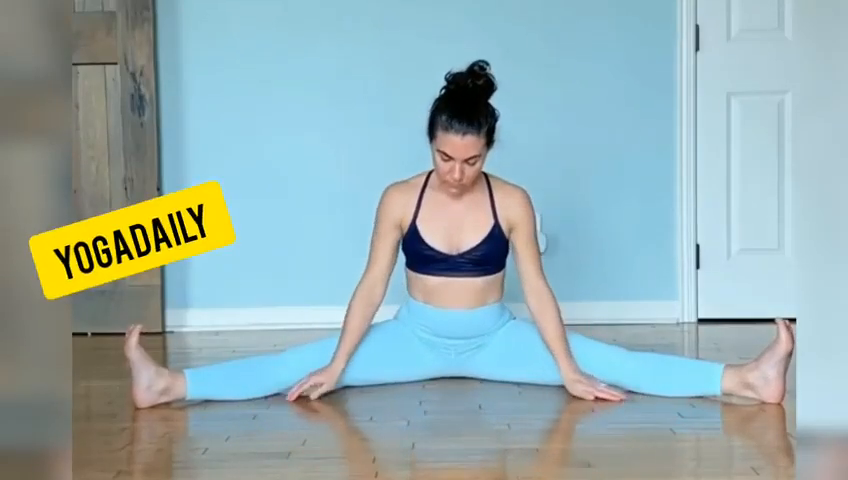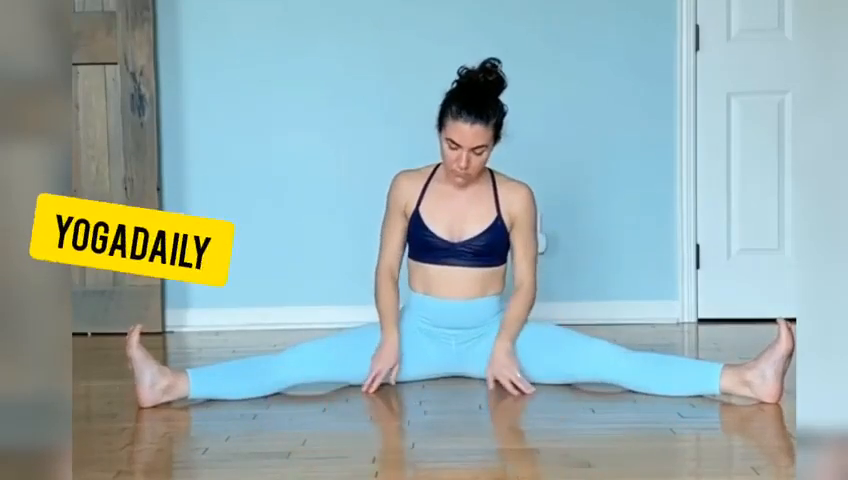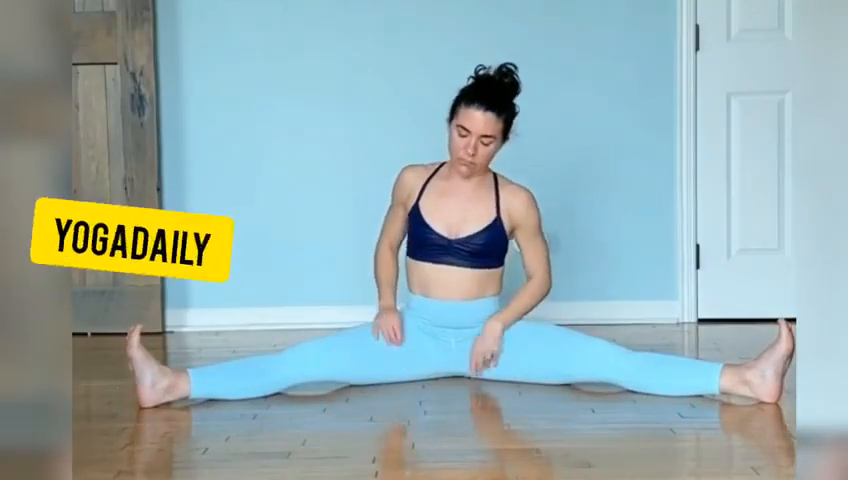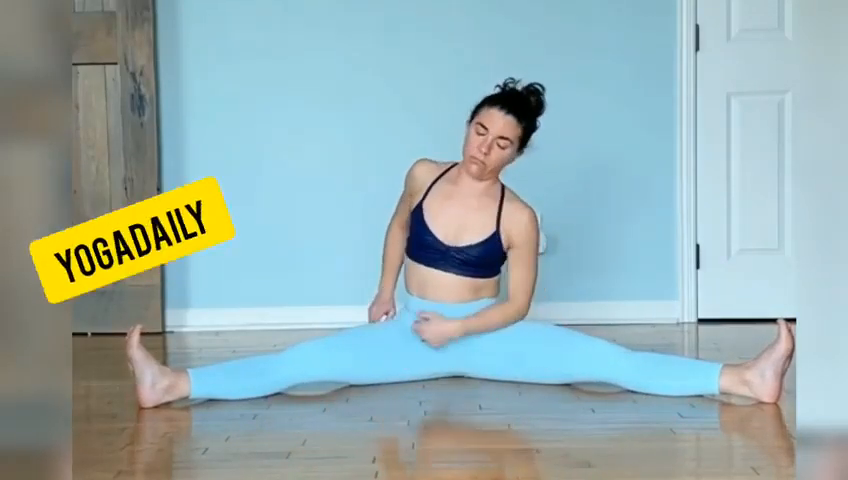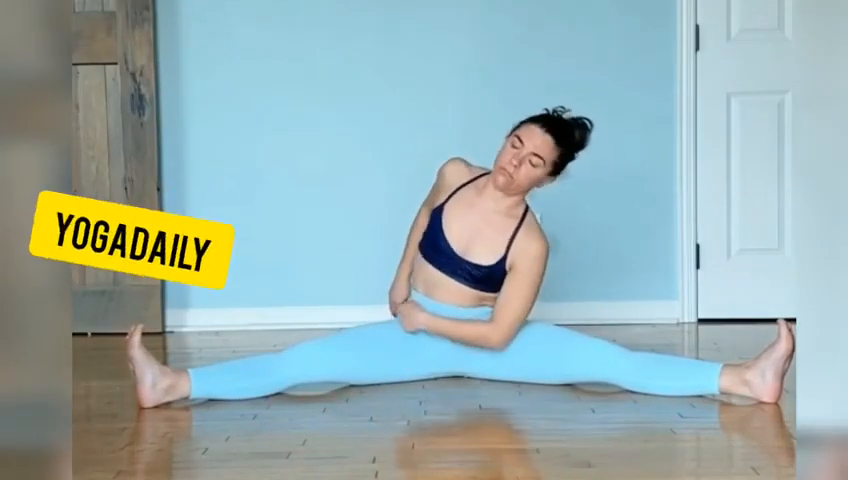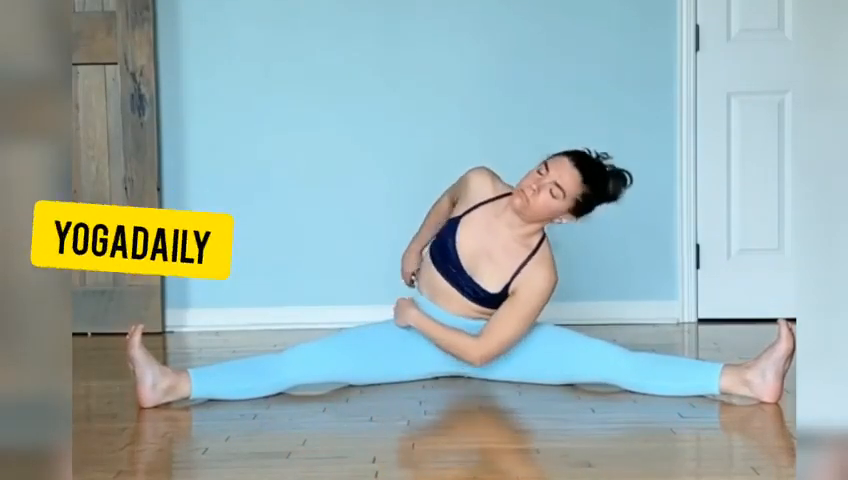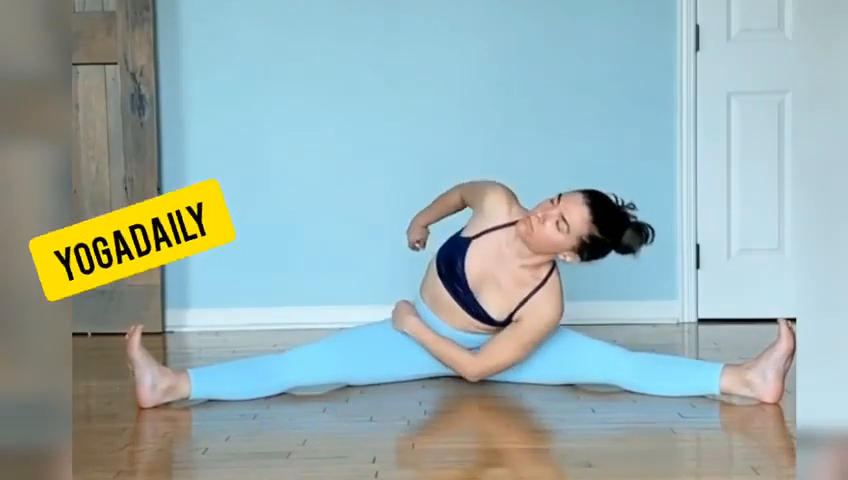
dt=0.4s
person 1, frame 1
left shoulder: (512, 201)
right shoulder: (400, 198)
left elbow: (536, 288)
right elbow: (371, 284)
left wrist: (568, 369)
right wrist: (337, 364)
left hip: (494, 338)
right hip: (415, 337)
left knee: (607, 366)
right knee: (300, 368)
left ankle: (745, 379)
right ankle: (170, 383)
person 1, frame 2
left shoulder: (515, 196)
right shoulder: (407, 185)
left elbow: (525, 283)
right elbow: (386, 269)
left wrist: (505, 344)
right wrist: (391, 335)
left hip: (492, 331)
right hip: (418, 331)
left knee: (605, 360)
right knee: (303, 363)
left ankle: (743, 379)
right ankle: (173, 383)
person 1, frame 3
left shoulder: (516, 200)
right shoulder: (413, 180)
left elbow: (540, 277)
right elbow: (387, 245)
left wrist: (499, 327)
right wrist: (386, 305)
left hip: (488, 331)
right hip: (418, 331)
left knee: (604, 360)
right knee: (302, 363)
left ankle: (743, 379)
right ankle: (175, 384)
person 1, frame 4
left shoulder: (517, 216)
right shoulder: (424, 174)
left elbow: (517, 305)
right elbow: (398, 226)
left wrist: (455, 329)
right wrist: (385, 290)
left hip: (485, 338)
right hip: (412, 330)
left knee: (602, 360)
right knee: (303, 362)
left ankle: (743, 378)
right ankle: (175, 383)
person 1, frame 5
left shoulder: (530, 241)
right shoulder: (455, 174)
left elbow: (499, 336)
left wrist: (426, 320)
right wrist: (401, 276)
left hip: (482, 342)
right hip: (415, 332)
left knee: (608, 361)
right knee: (301, 363)
left ankle: (743, 380)
right ankle: (174, 383)
person 1, frame 6
left shoulder: (539, 271)
right shoulder: (481, 184)
left elbow: (480, 353)
left wrist: (414, 317)
right wrist: (416, 244)
left hip: (482, 346)
right hip: (418, 333)
left knee: (611, 362)
right knee: (303, 362)
left ankle: (743, 379)
right ankle: (175, 383)
person 1, frame 7
left shoulder: (546, 306)
right shoulder: (498, 204)
left elbow: (477, 367)
right elbow: (466, 188)
left wrist: (412, 325)
right wrist: (423, 216)
left hip: (473, 352)
right hip: (418, 333)
left knee: (611, 363)
right knee: (303, 364)
right ankle: (175, 384)
